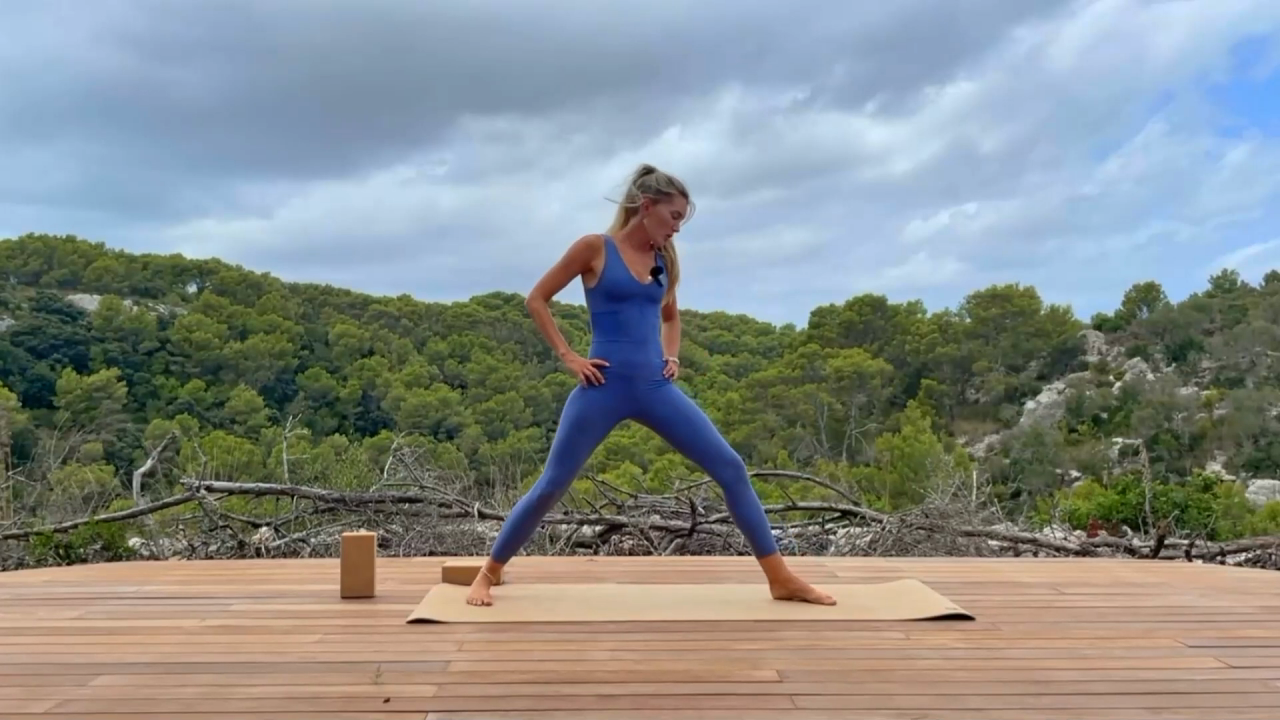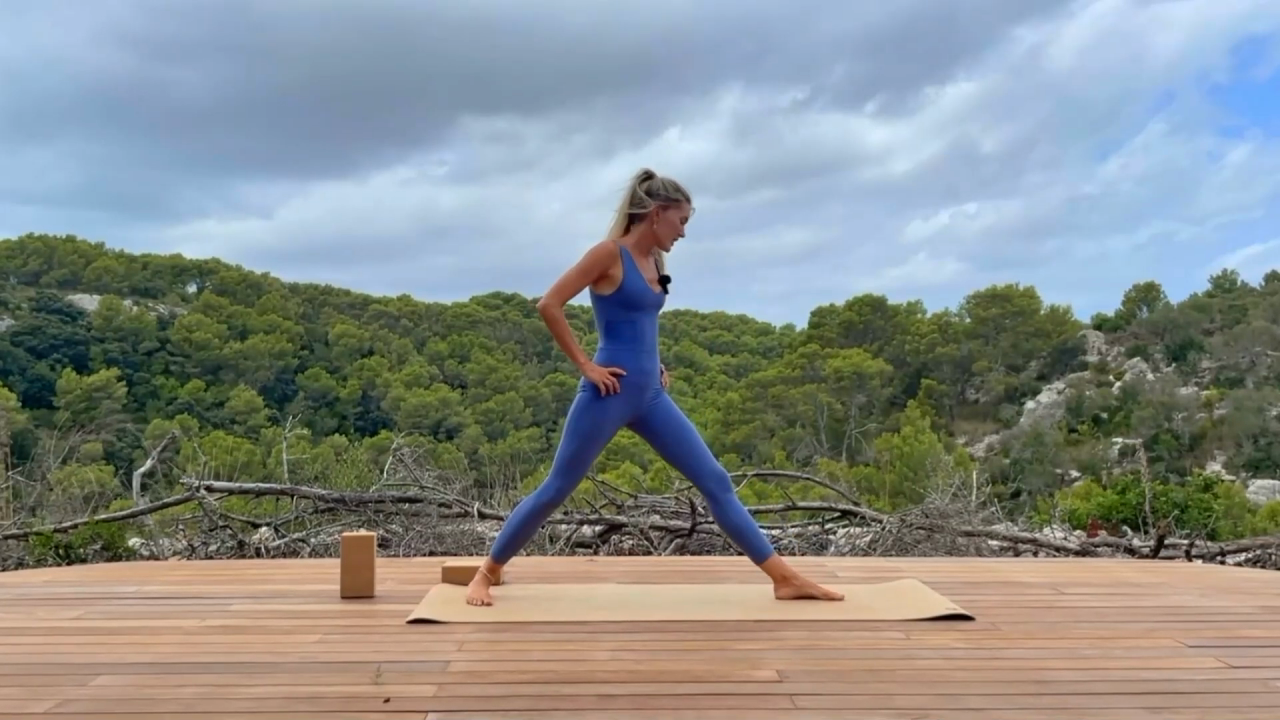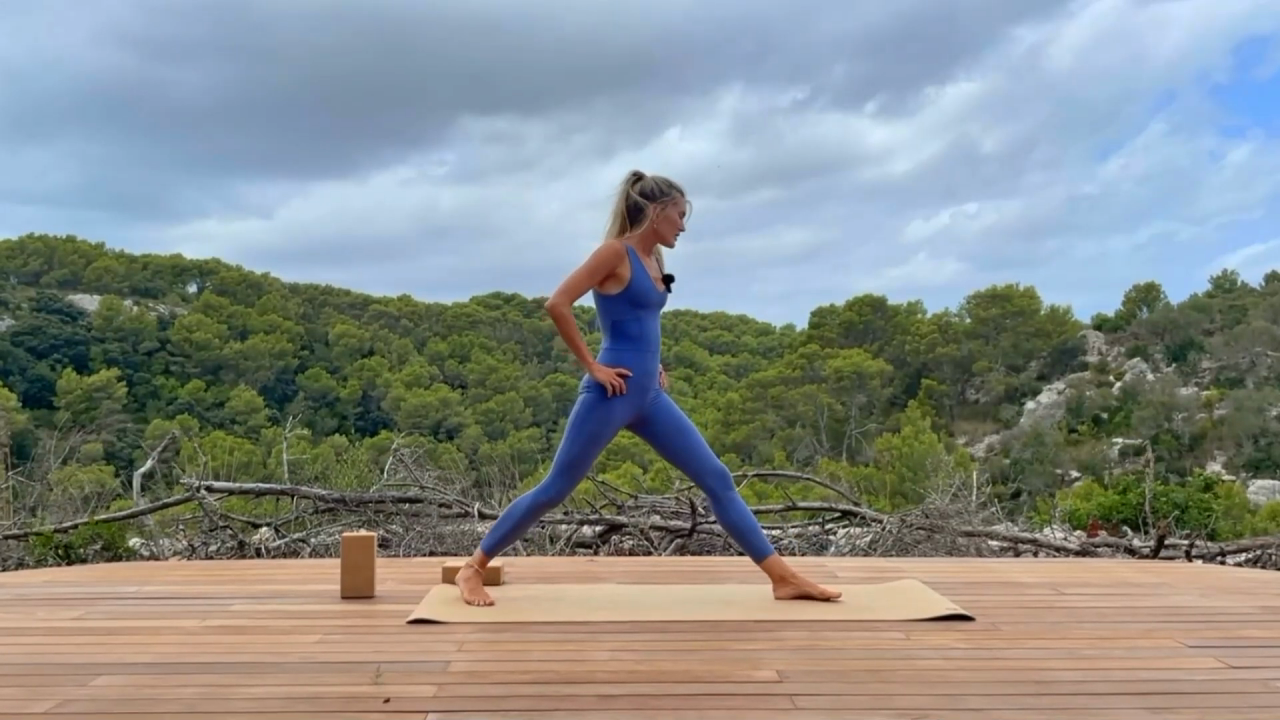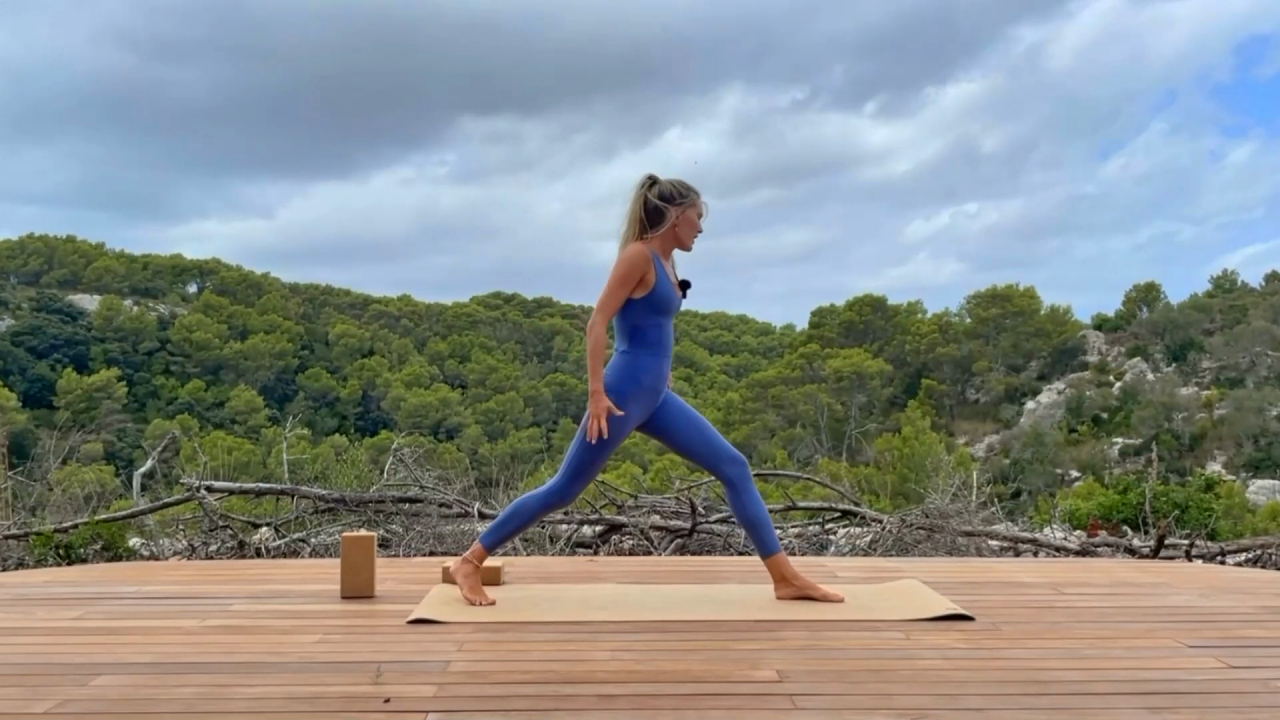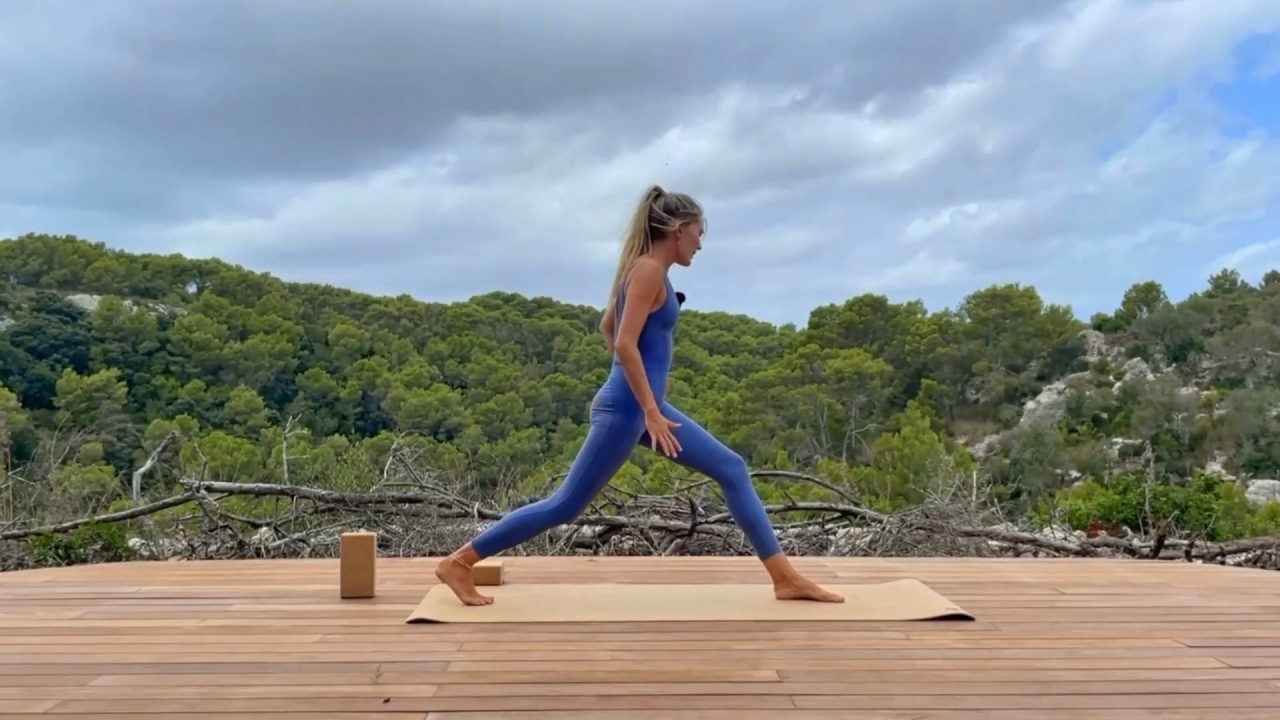
dt=1s
person 1, frame 1
left shoulder: (664, 258)
right shoulder: (594, 247)
right elbow: (536, 299)
left wrist: (672, 356)
right wrist: (567, 357)
left hip: (655, 386)
right hip: (602, 385)
left knee: (730, 468)
right knee: (551, 486)
left ankle: (781, 579)
right ankle: (487, 574)
person 1, frame 2
left shoulder: (654, 262)
right shoulder: (609, 253)
right elbow: (549, 305)
right wrist: (584, 364)
left hip: (651, 394)
right hip: (609, 393)
left knee: (715, 481)
right knee: (555, 490)
left ankle: (785, 579)
right ankle: (484, 575)
person 1, frame 3
left shoulder: (653, 259)
right shoulder: (615, 251)
right elbow: (556, 304)
right wrist: (591, 365)
left hip: (649, 395)
right hip: (610, 393)
left knee: (716, 478)
right knee: (555, 488)
left ankle: (783, 578)
right ankle: (473, 568)
person 1, frame 4
left shoulder: (663, 261)
right shoulder: (639, 254)
right elbow: (598, 321)
right wrist: (597, 394)
left hip: (655, 396)
right hip: (623, 392)
left knee: (734, 468)
right knee: (564, 489)
left ankle: (786, 578)
right ankle: (469, 563)
person 1, frame 5
left shoulder: (650, 270)
right shoulder: (648, 270)
left elbow: (607, 325)
right elbow: (624, 342)
right wrist: (651, 411)
left hip: (643, 403)
right hip: (625, 408)
left knee: (732, 469)
right knee: (564, 505)
left ankle: (785, 577)
right ankle: (458, 563)
